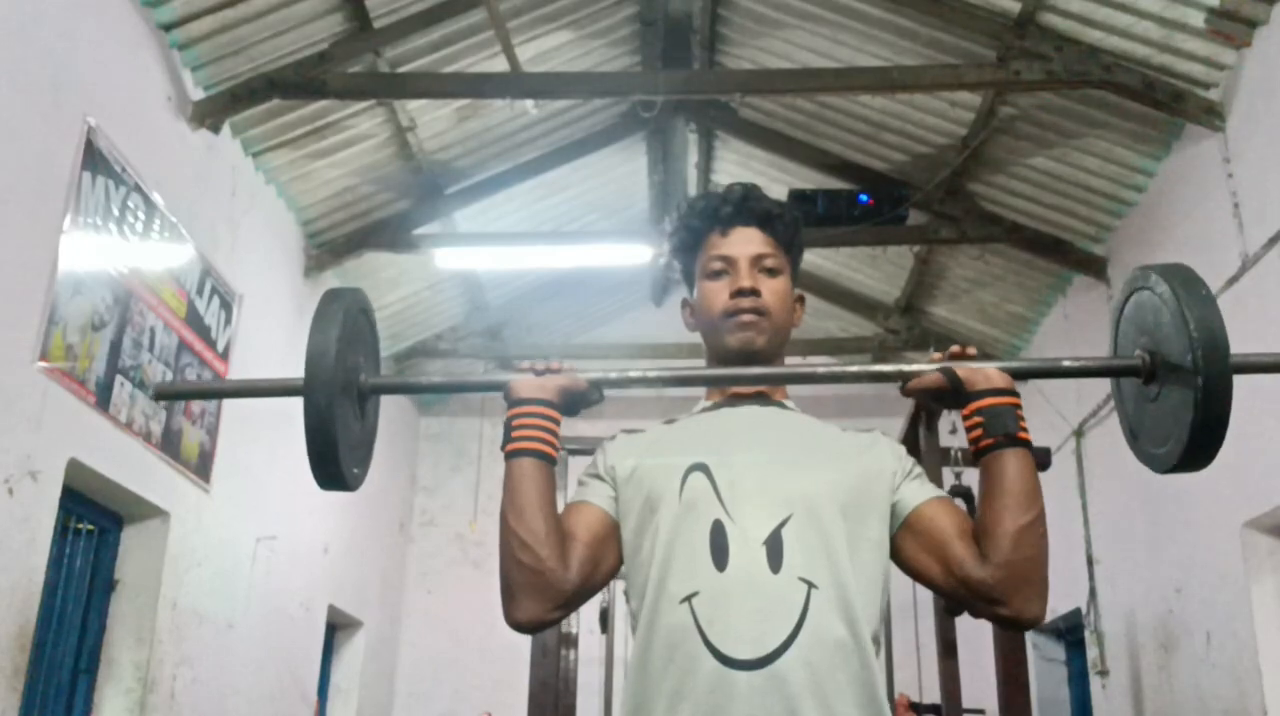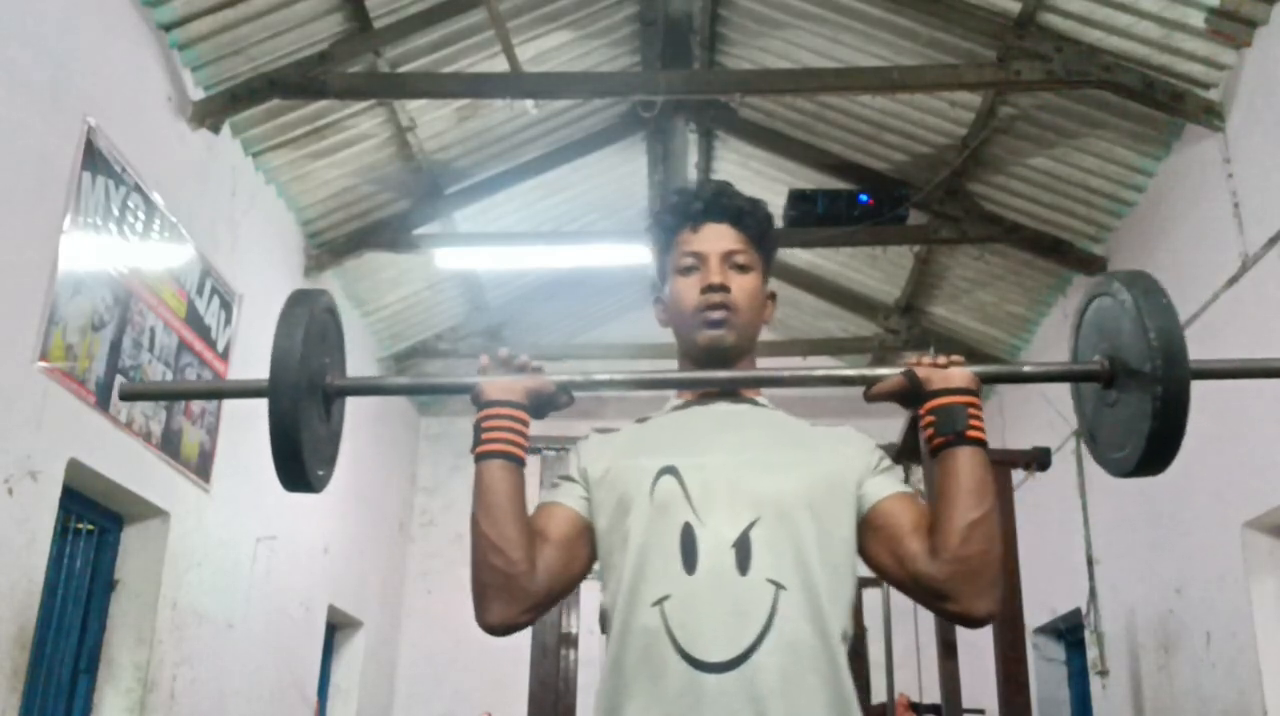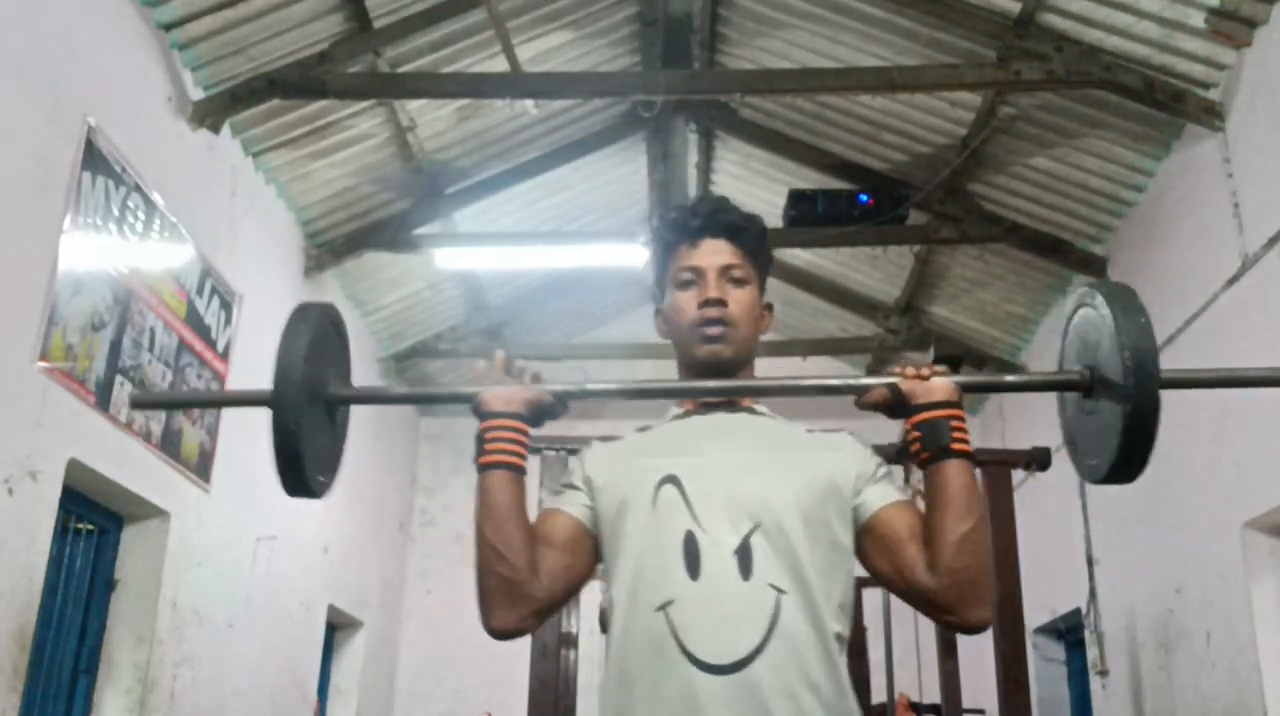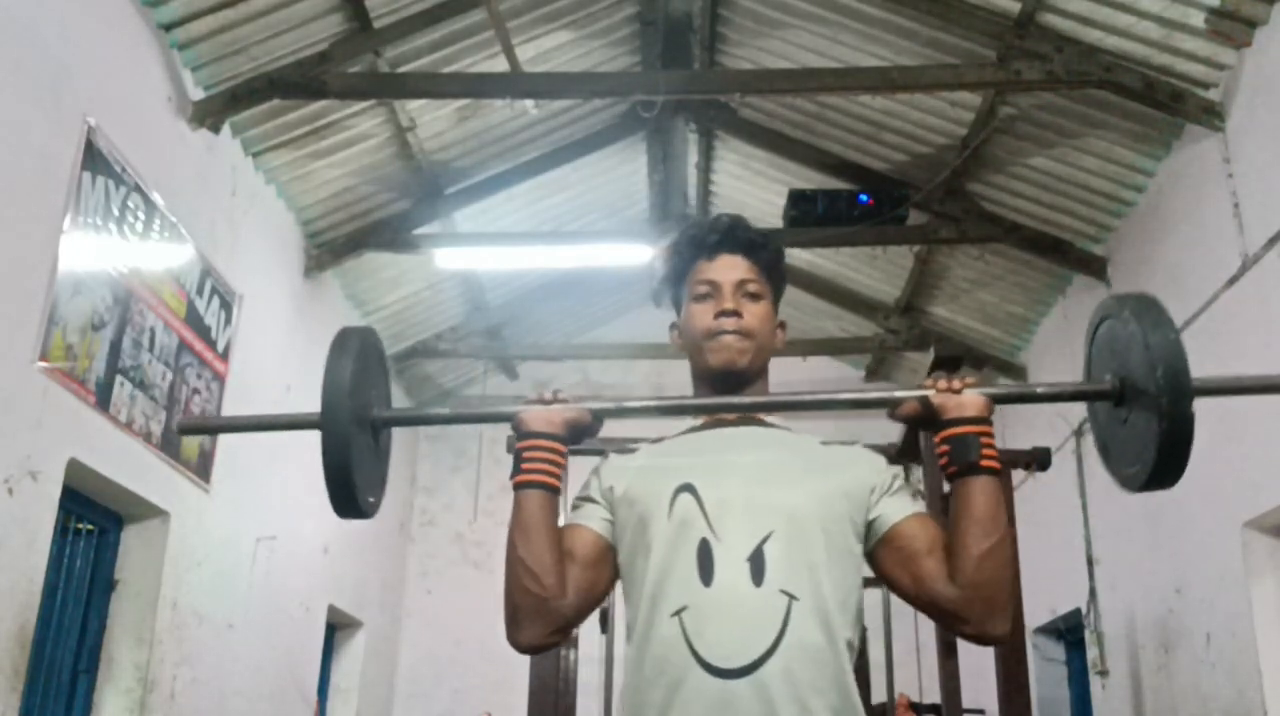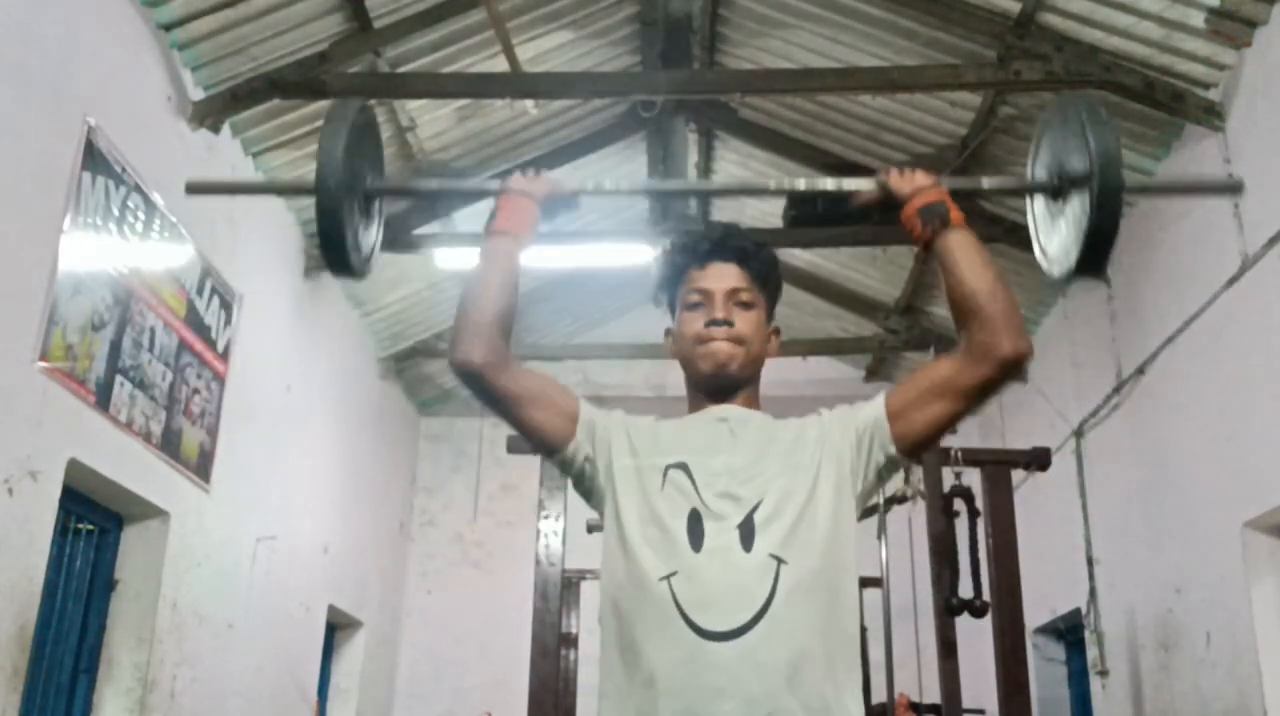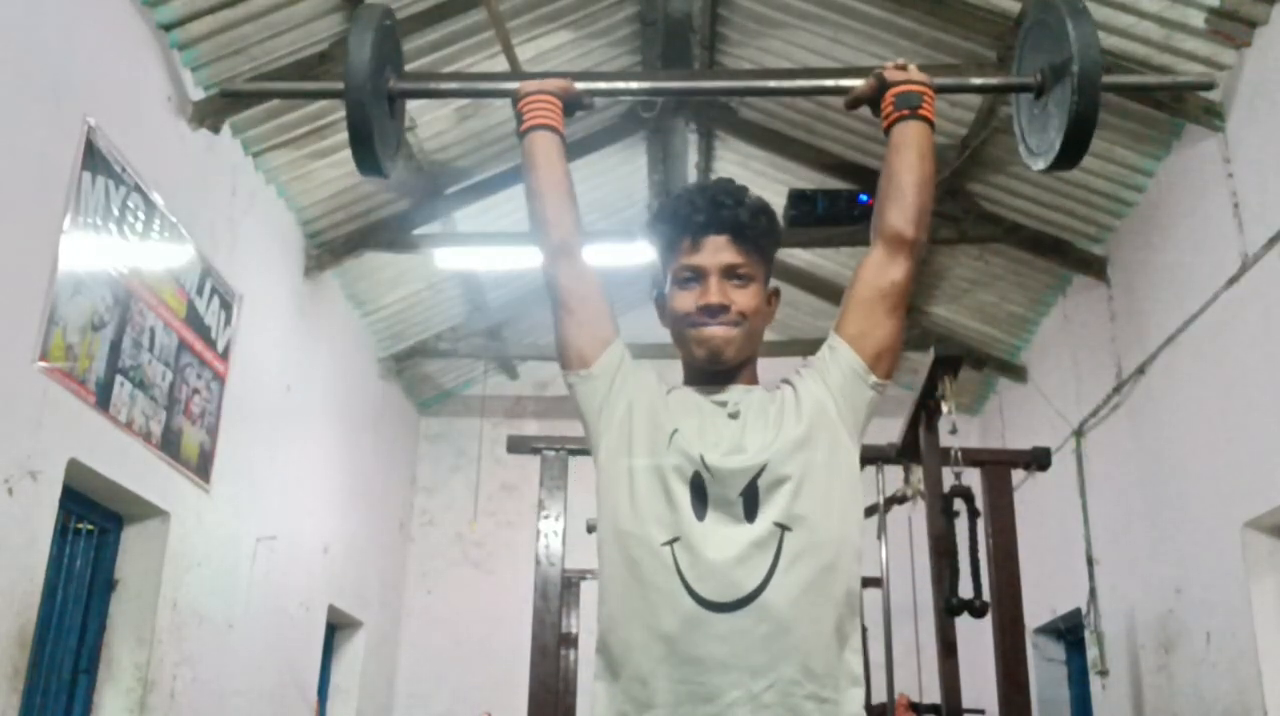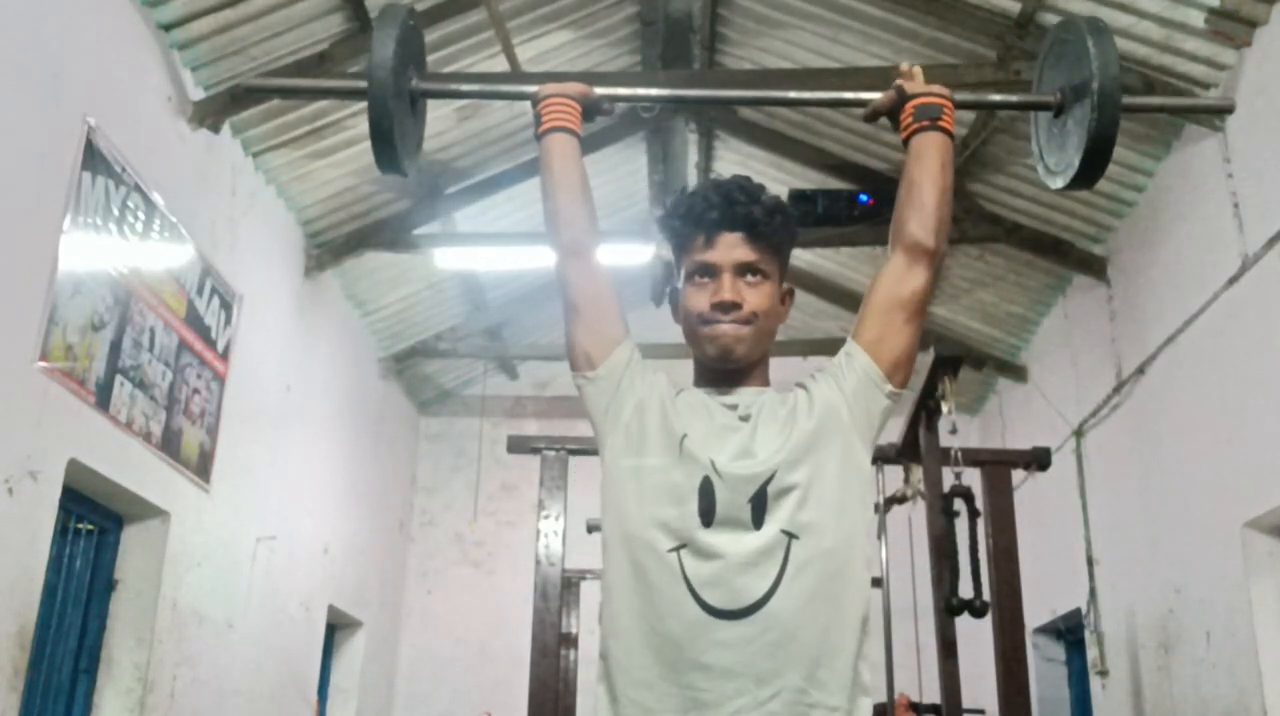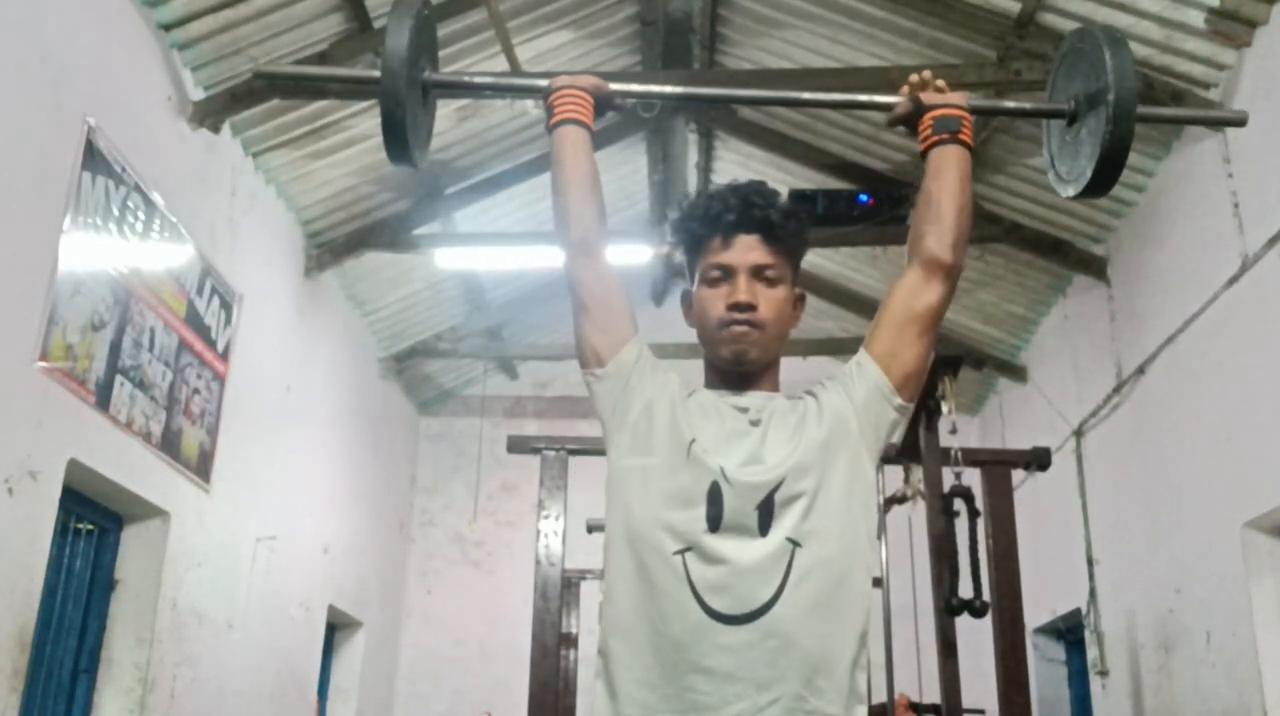
dt=0.5s
person 1, frame 1
left shoulder: (873, 458)
right shoulder: (628, 459)
left elbow: (1012, 594)
right elbow: (535, 601)
left wrist: (997, 408)
right wrist: (532, 418)
person 1, frame 2
left shoulder: (843, 452)
right shoulder: (603, 457)
left elbow: (966, 592)
right elbow: (506, 602)
left wrist: (954, 410)
right wrist: (501, 419)
person 1, frame 3
left shoulder: (840, 459)
right shoulder: (606, 465)
left elbow: (964, 601)
right elbow: (512, 607)
left wrist: (939, 421)
right wrist: (501, 431)
person 1, frame 4
left shoulder: (853, 472)
right shoulder: (624, 476)
left elbow: (981, 612)
right elbow: (535, 623)
left wrist: (969, 439)
right wrist: (539, 449)
person 1, frame 5
left shoulder: (835, 447)
right shoulder: (617, 448)
left elbow: (995, 349)
right elbow: (480, 357)
left wrist: (935, 213)
right wrist: (515, 218)
person 1, frame 6
left shoulder: (824, 406)
right shoulder: (626, 409)
left elbow: (898, 240)
right elbow: (562, 252)
left wrist: (908, 106)
right wrist: (541, 114)
person 1, frame 7
left shoulder: (837, 412)
right shoulder: (632, 409)
left elbow: (916, 252)
right elbow: (576, 252)
left wrist: (927, 115)
right wrist: (559, 118)
person 1, frame 8
left shoulder: (843, 420)
right shoulder: (643, 411)
left elbow: (934, 266)
right elbow: (584, 252)
left wrist: (947, 127)
right wrist: (571, 111)
